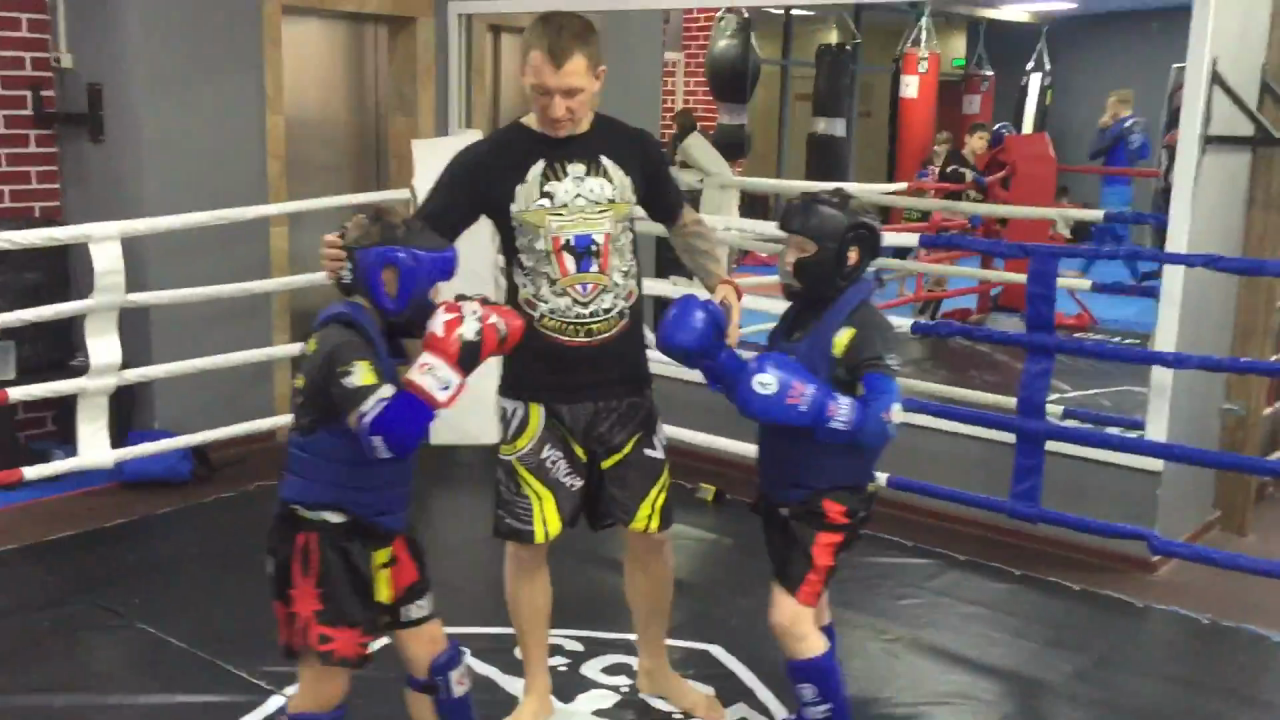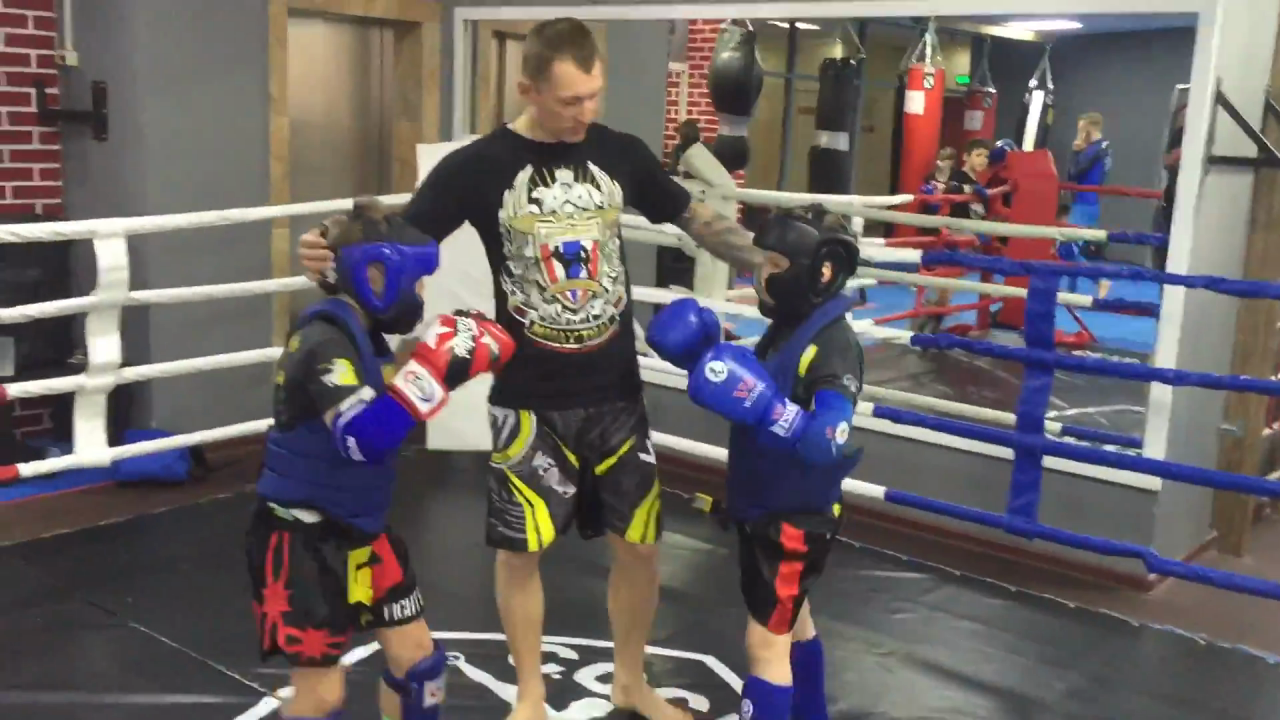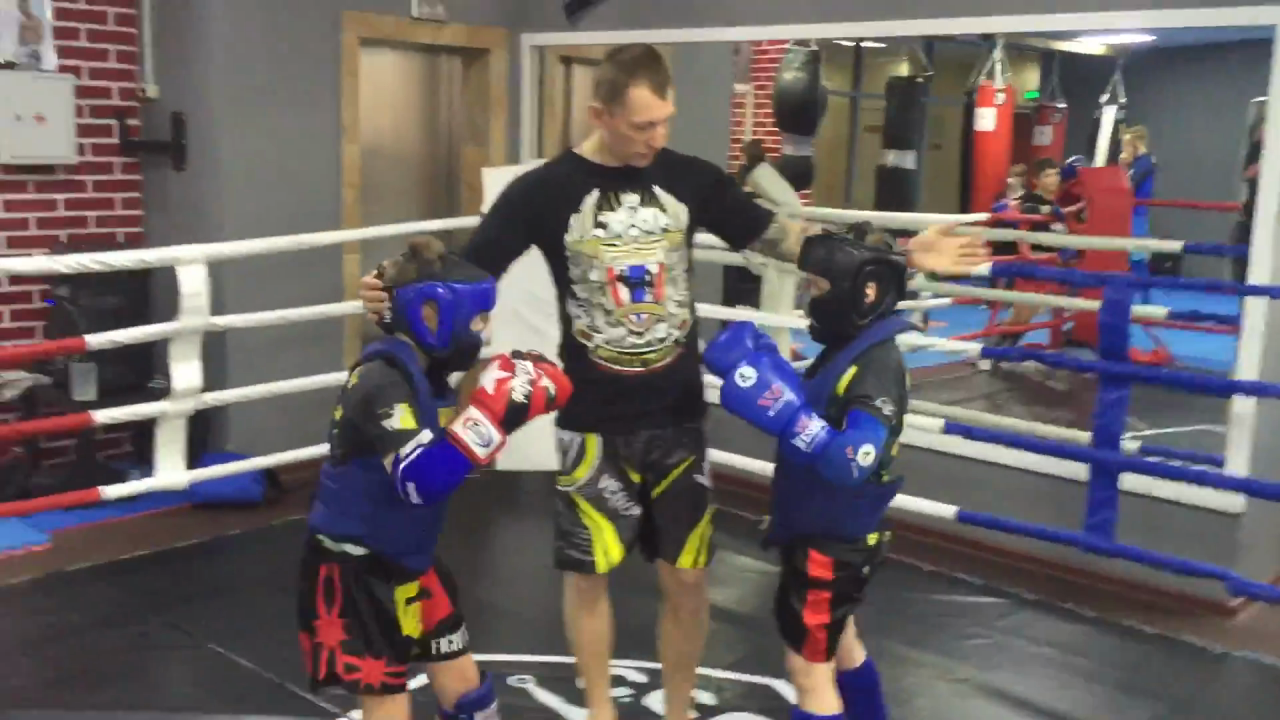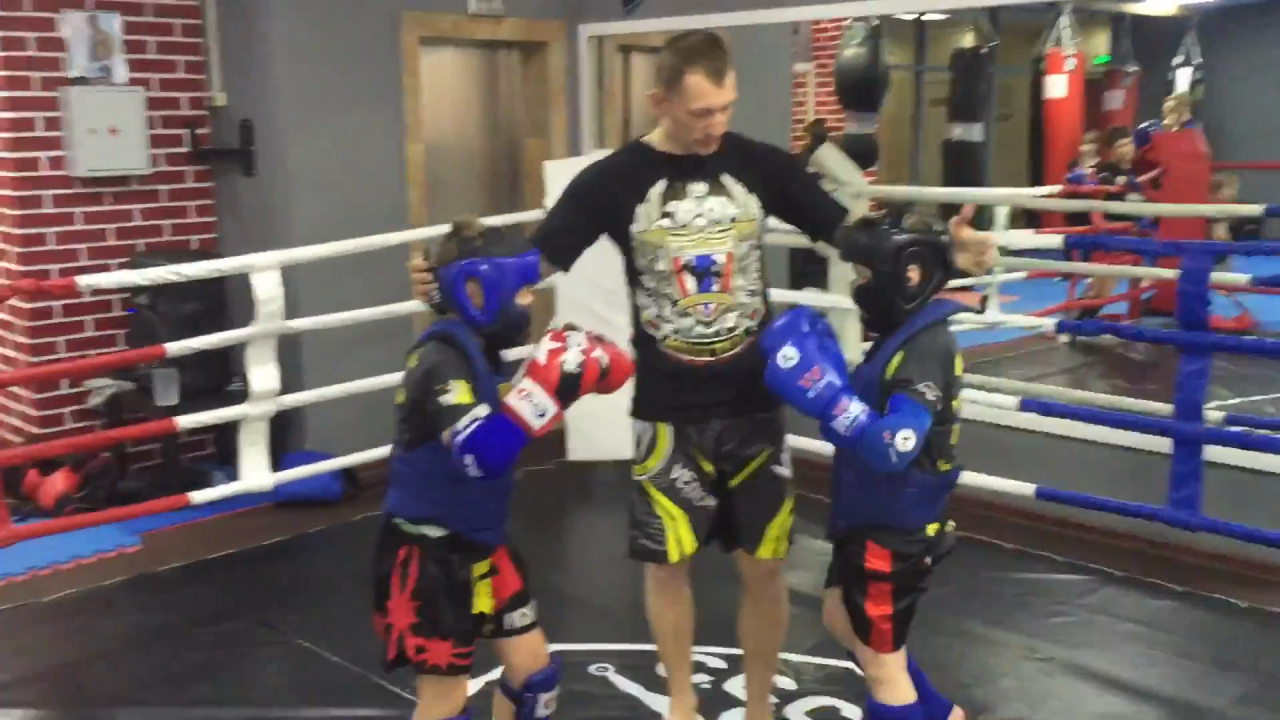
dt=0.2s
person 1, frame 1
left shoulder: (632, 149)
right shoulder: (490, 161)
left elbow: (684, 222)
left wrist: (721, 286)
left hip: (625, 385)
right hip: (538, 392)
left knee: (648, 532)
right knee: (528, 543)
person 1, frame 2
left shoulder: (621, 154)
right shoulder: (476, 167)
left elbow: (692, 215)
left wrist: (766, 262)
right wrist: (336, 258)
left hip: (615, 393)
right hip: (529, 398)
left knee: (638, 543)
right knee: (520, 550)
person 1, frame 3
left shoulder: (691, 179)
right shoulder: (543, 191)
left elbow: (777, 235)
left wrist: (898, 254)
left hip: (677, 416)
right hip: (594, 422)
left knee: (686, 577)
right knee: (588, 573)
person 1, frame 4
left shoulder: (763, 165)
right shoulder: (612, 181)
left elbow: (848, 231)
right elbow: (534, 263)
left hip: (753, 405)
right hip: (666, 412)
left knee: (764, 566)
right knee: (667, 561)
person 2, frame 1
left shoulder: (864, 325)
right shoulder: (796, 317)
left elbow: (881, 422)
right elbow: (755, 390)
left wrist: (814, 404)
right wrist: (713, 355)
left hip: (831, 498)
right hip: (783, 489)
left knee: (788, 617)
right knee: (809, 607)
person 2, frame 2
left shoulder: (833, 344)
right shoulder: (783, 331)
left elbow: (828, 444)
right elbow: (741, 400)
left wrist: (765, 406)
right wrist: (701, 359)
left hip: (796, 520)
right hip: (763, 509)
left knee: (765, 642)
right knee: (791, 620)
person 2, frame 3
left shoulder: (878, 366)
right shoulder: (843, 353)
left elbow: (851, 465)
right elbow: (804, 417)
left wrist: (788, 417)
right wrist: (758, 377)
left hip: (834, 544)
right hip: (816, 533)
left knee: (808, 670)
right knee: (838, 644)
person 2, frame 4
left shoulder: (927, 349)
right shoulder: (903, 336)
left elbow: (891, 450)
right elbow: (869, 411)
left wrist: (828, 394)
right wrist: (820, 363)
left hip: (895, 533)
right hip: (874, 521)
left knee: (879, 660)
right knee: (840, 618)
person 3, frame 1
left shoulder: (376, 334)
right shoulder: (341, 344)
left elbow: (397, 417)
right elbow: (389, 435)
left wrist: (471, 347)
right wrist: (444, 359)
left hip: (378, 533)
right hip: (325, 539)
left knee: (431, 653)
person 3, frame 2
left shoulder: (360, 334)
right shoulder: (323, 342)
left elbow: (376, 418)
right elbow: (363, 438)
left wrist: (458, 358)
right wrist: (432, 371)
left hip: (360, 532)
right hip: (302, 538)
left knee: (416, 654)
person 3, frame 3
left shoulder: (424, 375)
right shoulder: (381, 382)
left elbow: (437, 451)
right elbow: (420, 481)
left wrist: (516, 399)
right wrist: (491, 414)
left hip: (410, 566)
right hip: (354, 573)
person 3, frame 4
left shoulder: (478, 352)
right shoulder: (440, 361)
left elbow: (498, 430)
right elbow: (478, 456)
left wrist: (578, 375)
right wrist: (547, 385)
left hip: (480, 545)
right hip: (427, 554)
left knee: (533, 666)
